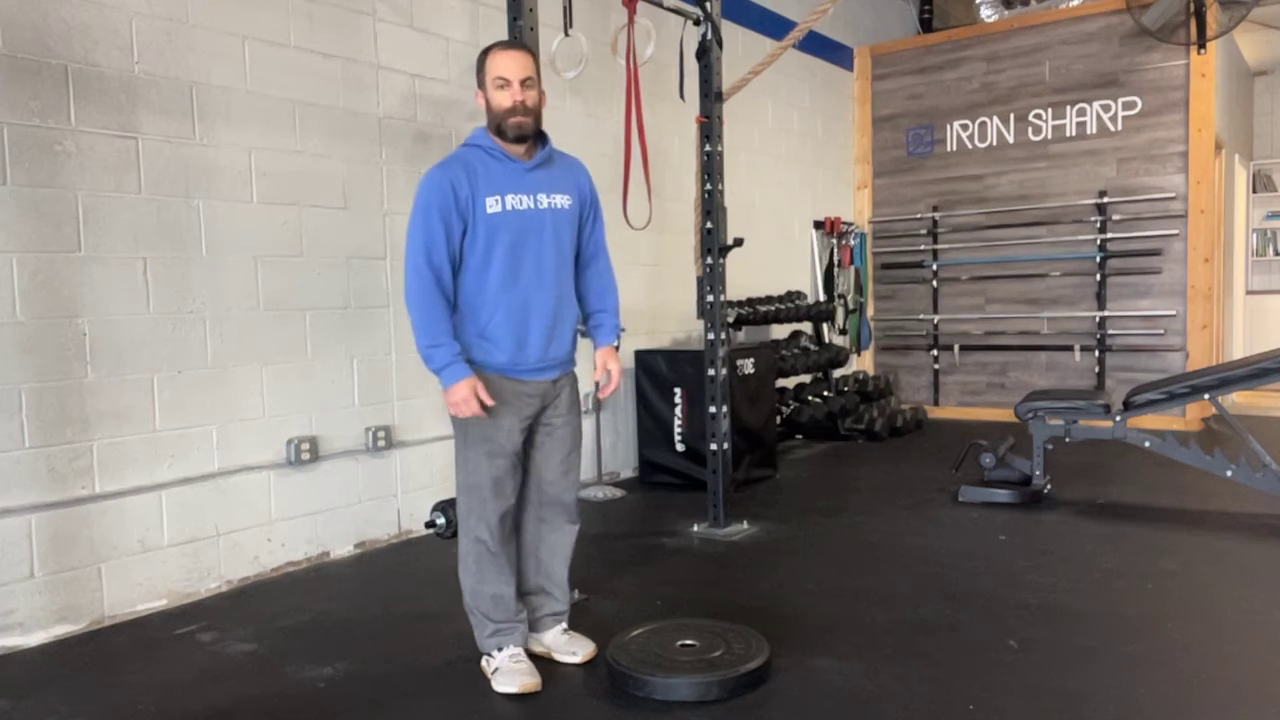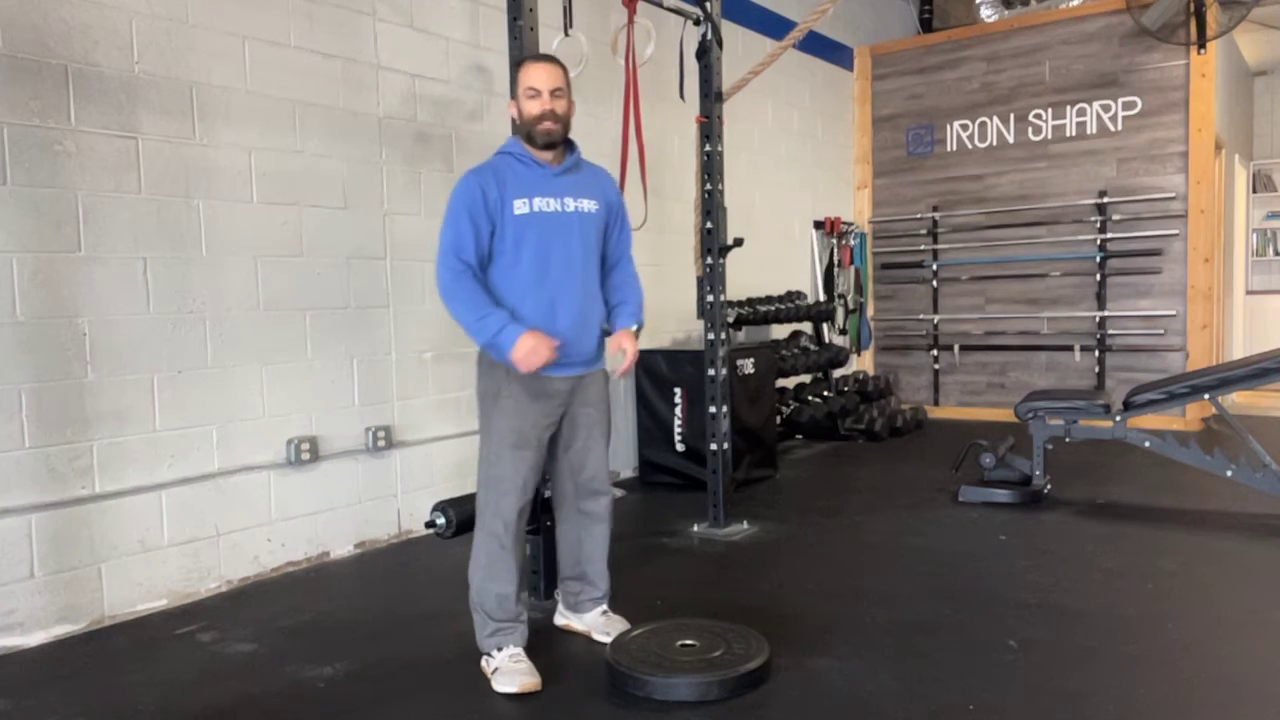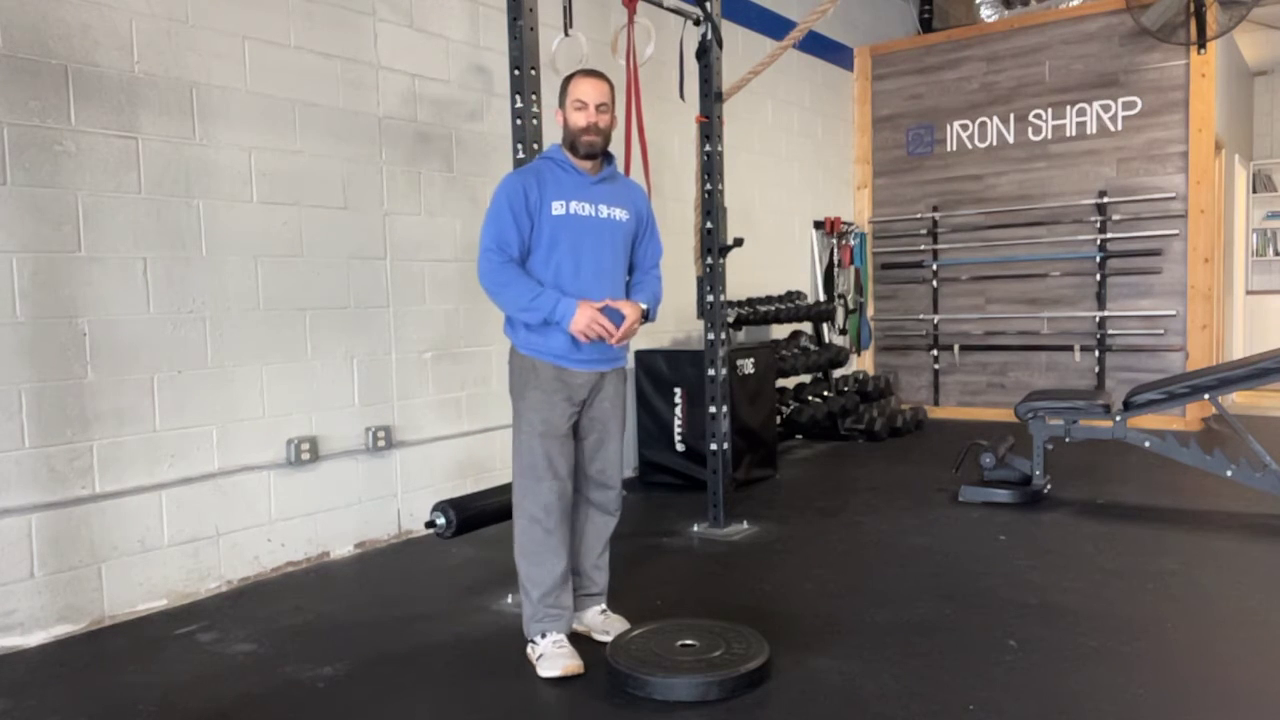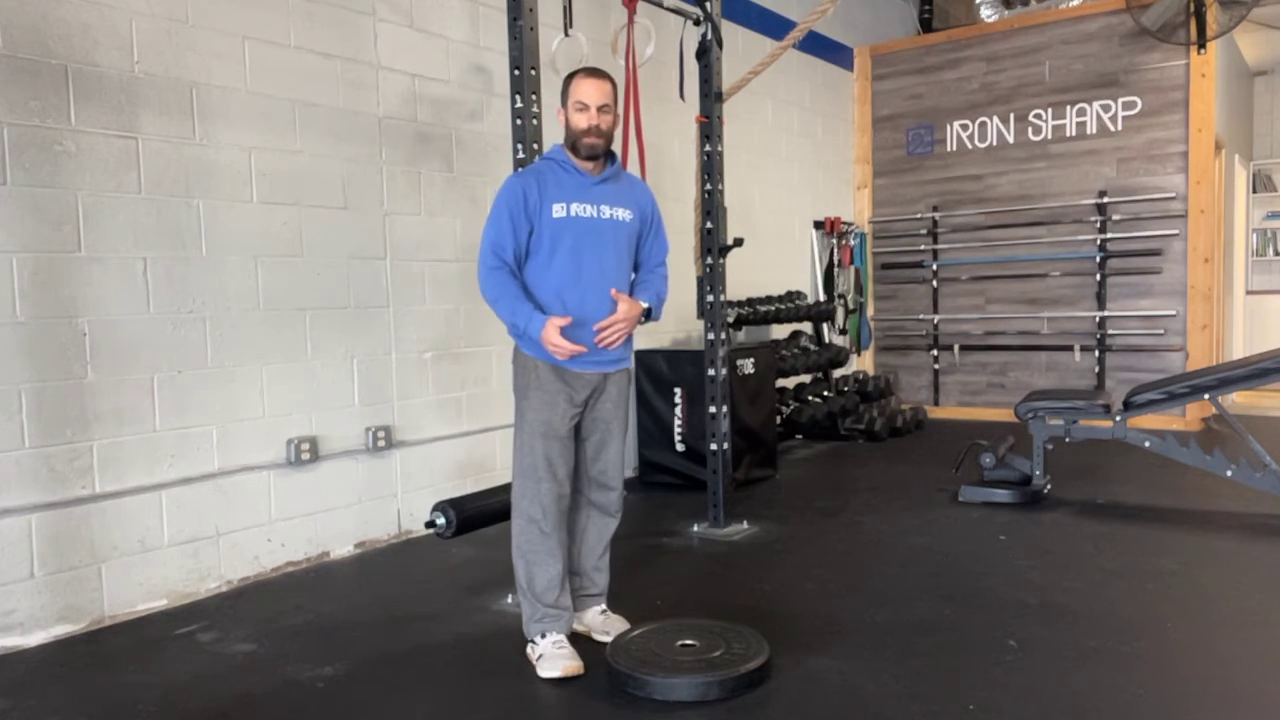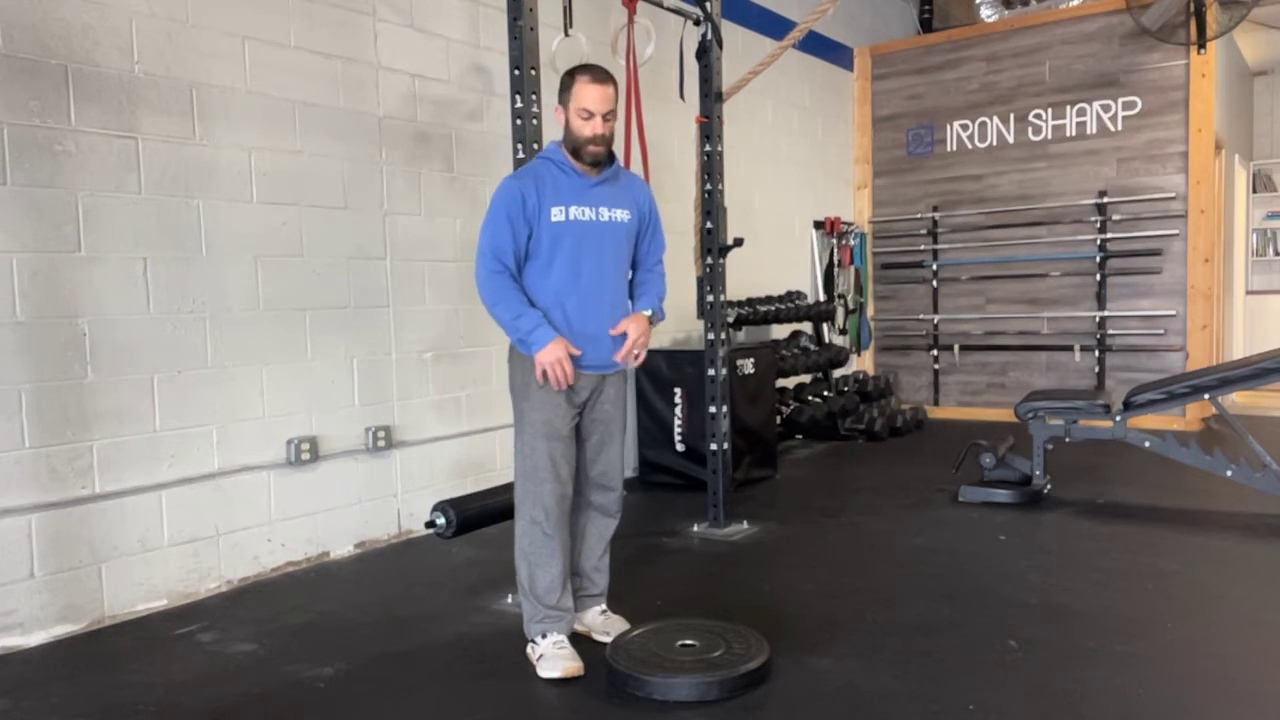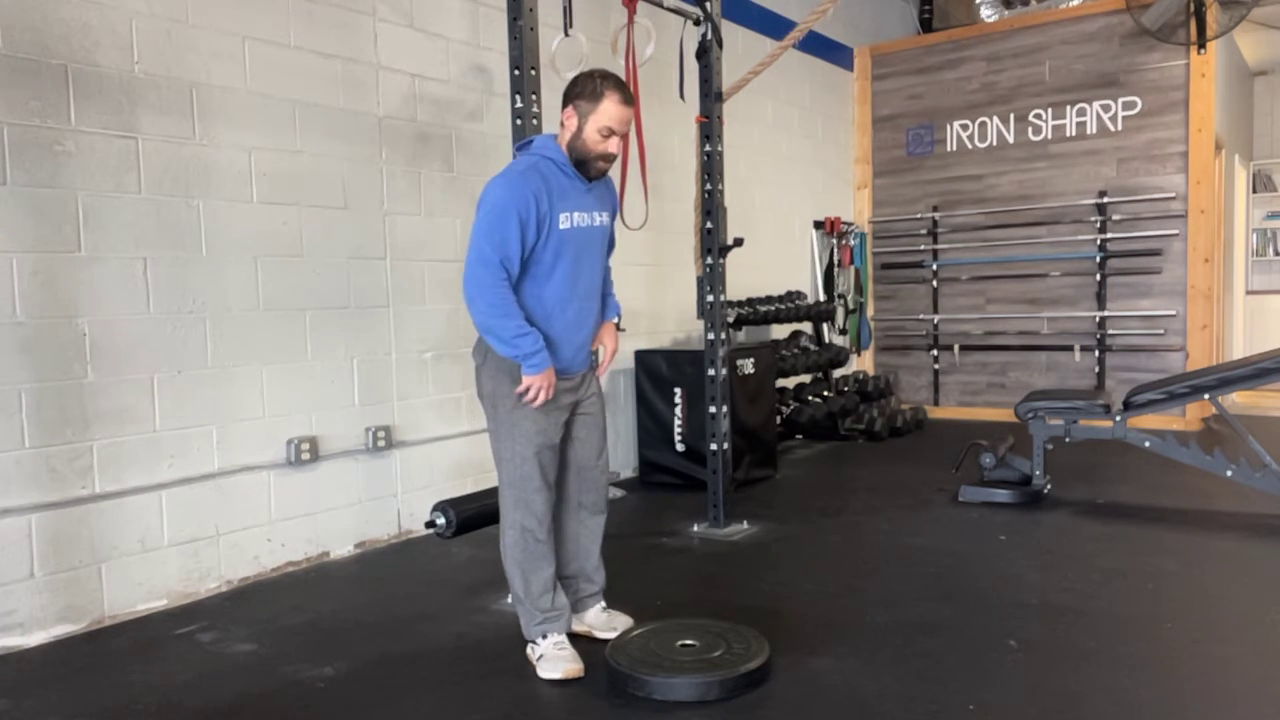
dt=0.7s
person 1, frame 1
left shoulder: (572, 176)
right shoulder: (451, 179)
left elbow: (592, 263)
right elbow: (427, 280)
left wrist: (606, 337)
right wrist: (451, 368)
left hip: (558, 375)
right hip: (489, 378)
left knee: (556, 506)
right knee: (490, 514)
left ankle: (547, 623)
right ankle: (501, 643)
person 1, frame 2
left shoulder: (599, 184)
right shoulder: (484, 183)
left elbow: (619, 264)
right elbow: (456, 274)
left wrist: (628, 323)
right wrist: (509, 335)
left hip: (587, 372)
right hip: (516, 375)
left knee: (588, 495)
right knee: (505, 506)
left ankle: (583, 603)
right ankle: (502, 642)
person 1, frame 3
left shoulder: (632, 197)
right shoulder: (525, 185)
left elbow: (648, 269)
right elbow: (495, 267)
left wrist: (640, 307)
right wrist: (565, 309)
left hip: (609, 368)
right hip: (544, 364)
left knee: (601, 491)
right knee: (545, 495)
left ankle: (588, 604)
right ankle: (546, 628)
person 1, frame 4
left shoulder: (636, 195)
right shoulder: (528, 187)
left elbow: (654, 268)
right elbow: (495, 268)
left wrist: (640, 304)
right wrist: (535, 324)
left hip: (613, 368)
right hip: (547, 366)
left knee: (602, 491)
right knee: (544, 495)
left ankle: (589, 603)
right ankle: (546, 628)
person 1, frame 5
left shoulder: (634, 192)
right shoulder: (524, 187)
left elbow: (650, 265)
right elbow: (493, 274)
left wrist: (645, 313)
right wrist: (538, 336)
left hip: (610, 370)
right hip: (546, 368)
left knee: (602, 493)
right knee: (545, 496)
left ankle: (590, 603)
right ankle: (547, 628)
person 1, frame 6
left shoulder: (602, 190)
right shoulder: (519, 186)
right elbow: (484, 283)
left wrist: (609, 318)
right wrist: (534, 361)
left hip: (580, 370)
right hip: (521, 372)
left knee: (587, 490)
right knee: (530, 503)
left ankle: (585, 602)
right ankle: (545, 631)
